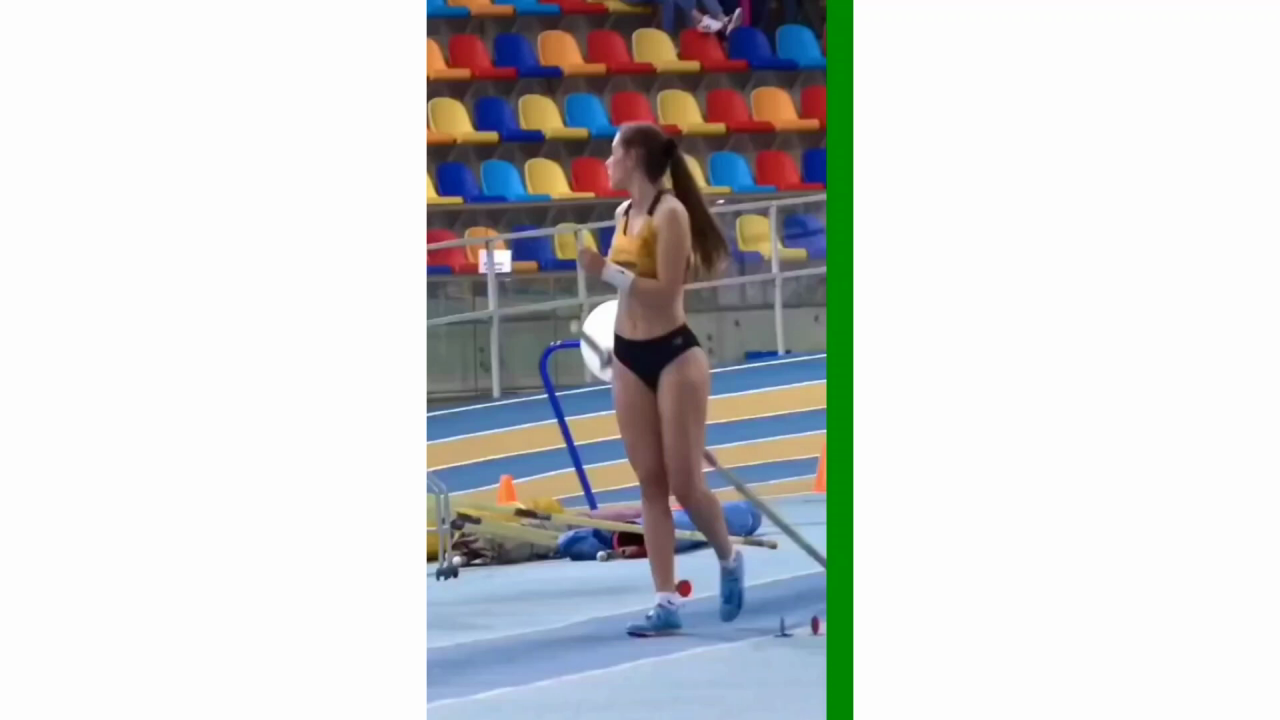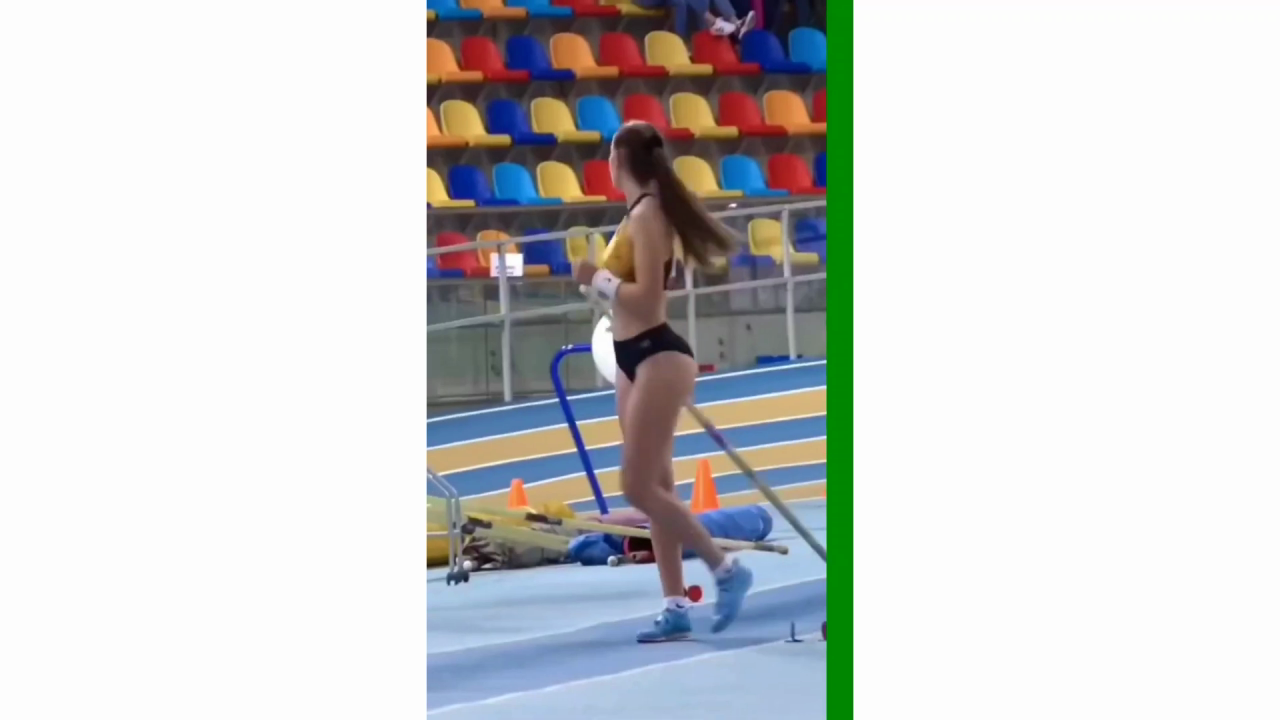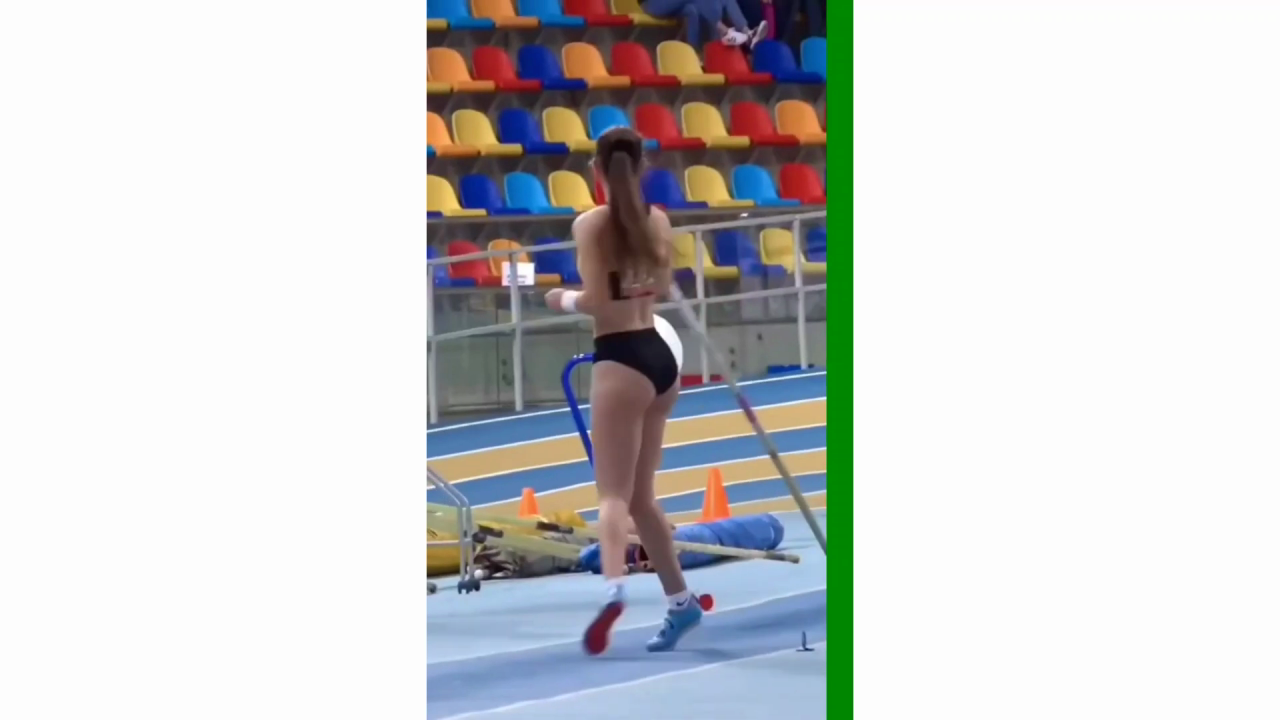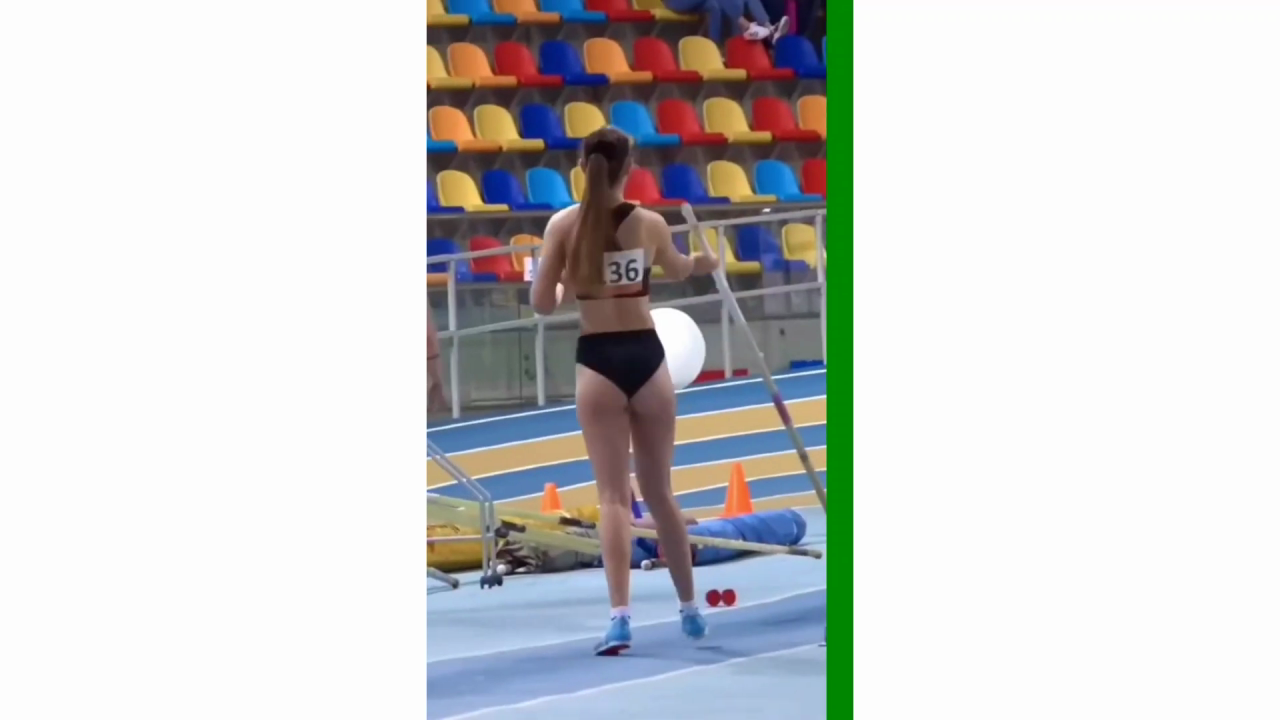
dt=0.2s
person 1, frame 1
left shoulder: (671, 213)
right shoulder: (625, 213)
left elbow: (663, 292)
left wrist: (608, 271)
left hip: (674, 355)
right hip: (630, 357)
left knee: (684, 481)
right knee: (651, 485)
left ankle: (730, 559)
right ankle: (666, 602)
person 1, frame 2
left shoulder: (644, 214)
right shoulder: (642, 214)
left elbow: (643, 300)
left wrist: (596, 282)
left hip: (655, 355)
right hip: (640, 356)
left knee: (639, 486)
right knee: (653, 485)
left ankle: (724, 567)
right ankle: (676, 604)
person 1, frame 3
left shoulder: (591, 223)
right shoulder: (656, 221)
left elbow: (594, 299)
left wrist: (569, 299)
left hip: (619, 361)
right hip: (660, 355)
left knee: (613, 493)
right knee: (639, 494)
left ankle: (615, 590)
right ankle: (681, 600)
person 1, frame 4
left shoulder: (562, 224)
right shoulder: (650, 223)
left elbow: (541, 303)
right elbow: (682, 272)
right wrist: (704, 263)
left hip: (597, 363)
right hip: (646, 360)
left knee: (612, 496)
right knee: (658, 493)
left ankle: (619, 617)
right ankle: (688, 606)
